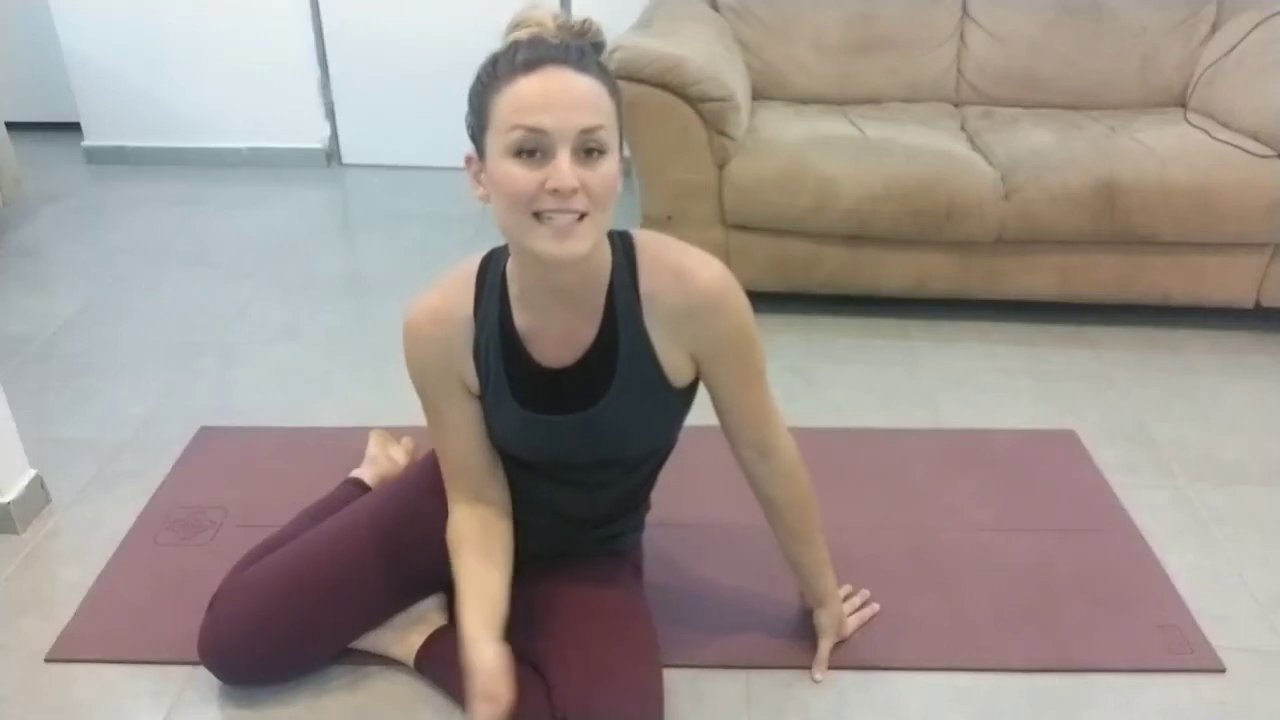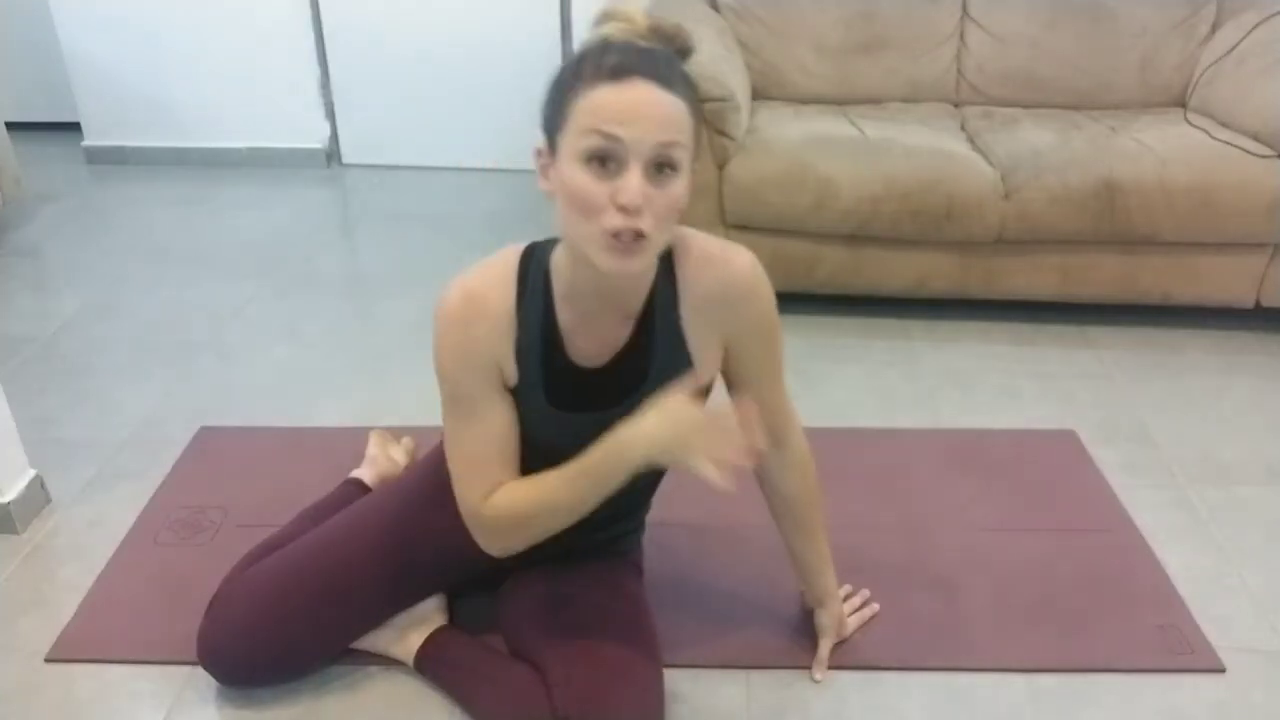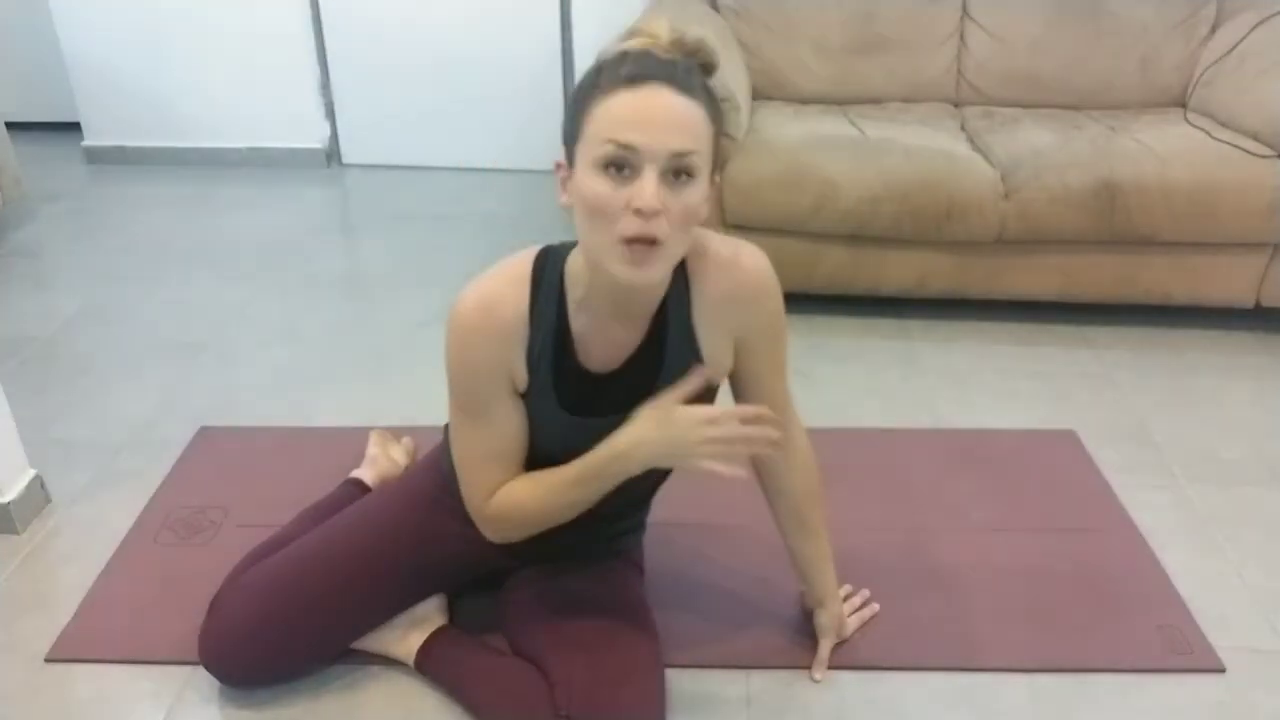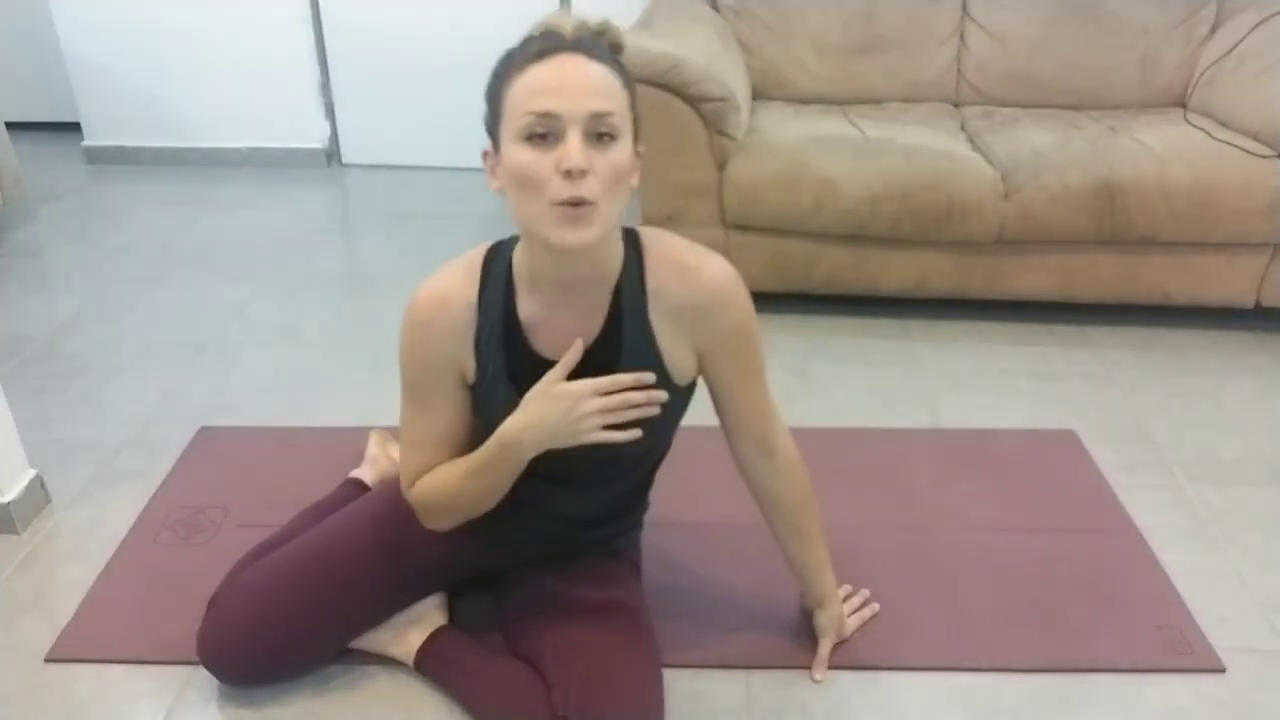
dt=0.5s
person 1, frame 1
left shoulder: (693, 292)
right shoulder: (442, 322)
left elbow: (766, 452)
right elbow: (478, 502)
left wrist: (820, 594)
right wrist: (480, 639)
left hip: (588, 555)
right hip: (471, 505)
right knee: (231, 640)
left ankle: (422, 635)
right ankle: (381, 477)
person 1, frame 2
left shoulder: (727, 284)
right shoulder: (478, 308)
left elbow: (777, 445)
right elbow: (495, 526)
left wrist: (821, 593)
right wrist: (638, 444)
left hip: (591, 553)
right hip: (469, 508)
right knee: (230, 642)
left ankle: (423, 640)
right ankle: (378, 479)
person 1, frame 3
left shoulder: (739, 283)
right shoulder: (493, 311)
left elbow: (779, 441)
right elbow: (496, 513)
left wrist: (821, 591)
right wrist: (639, 447)
left hip: (590, 552)
right hip: (482, 510)
right knee: (232, 644)
left ankle: (425, 639)
right ankle: (378, 479)
person 1, frame 4
left shoulder: (697, 288)
right shoulder: (447, 307)
left elbow: (764, 448)
right elbow: (432, 505)
left wrist: (820, 594)
right wrist: (524, 435)
left hip: (586, 554)
right hip: (466, 512)
right knee: (231, 641)
left ankle: (423, 639)
right ankle: (375, 477)
